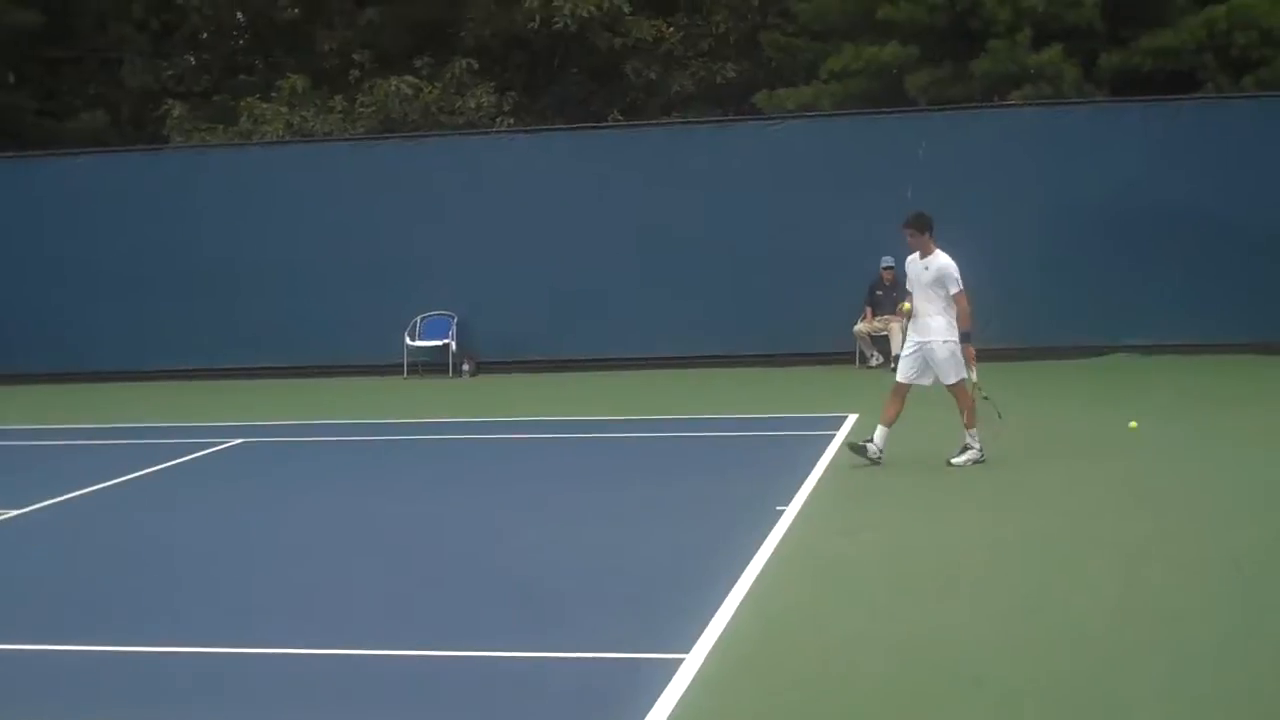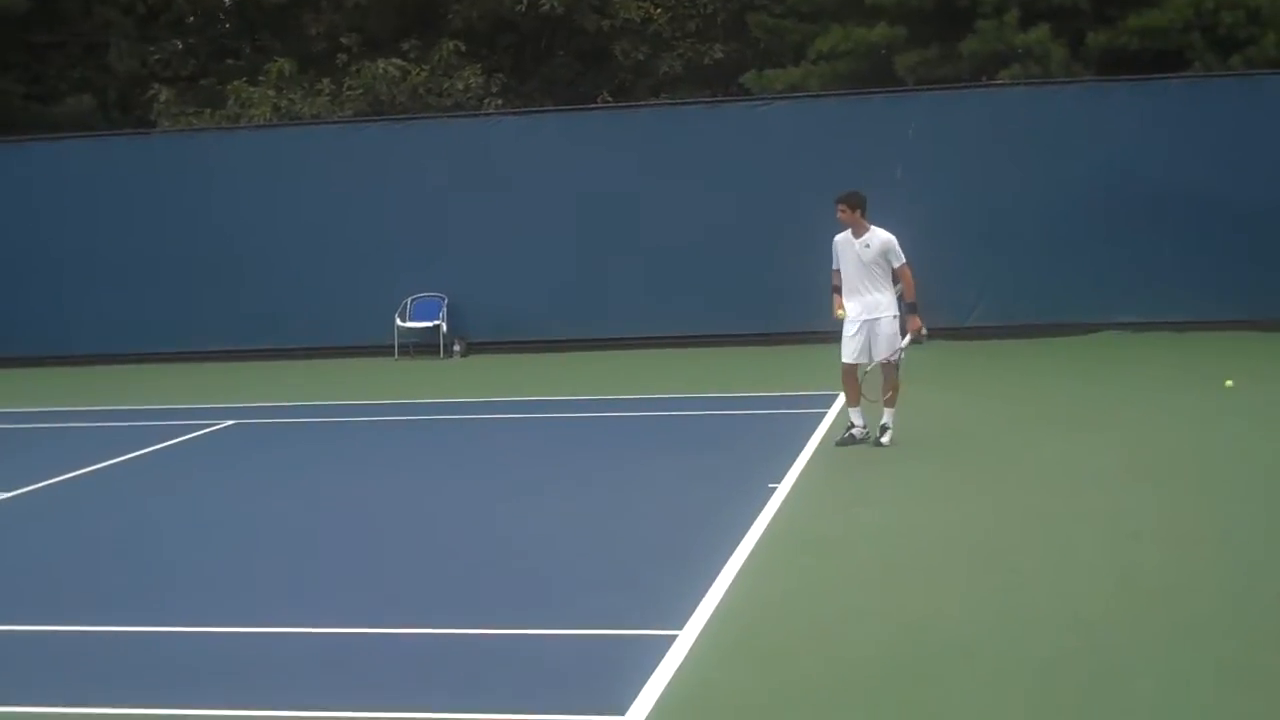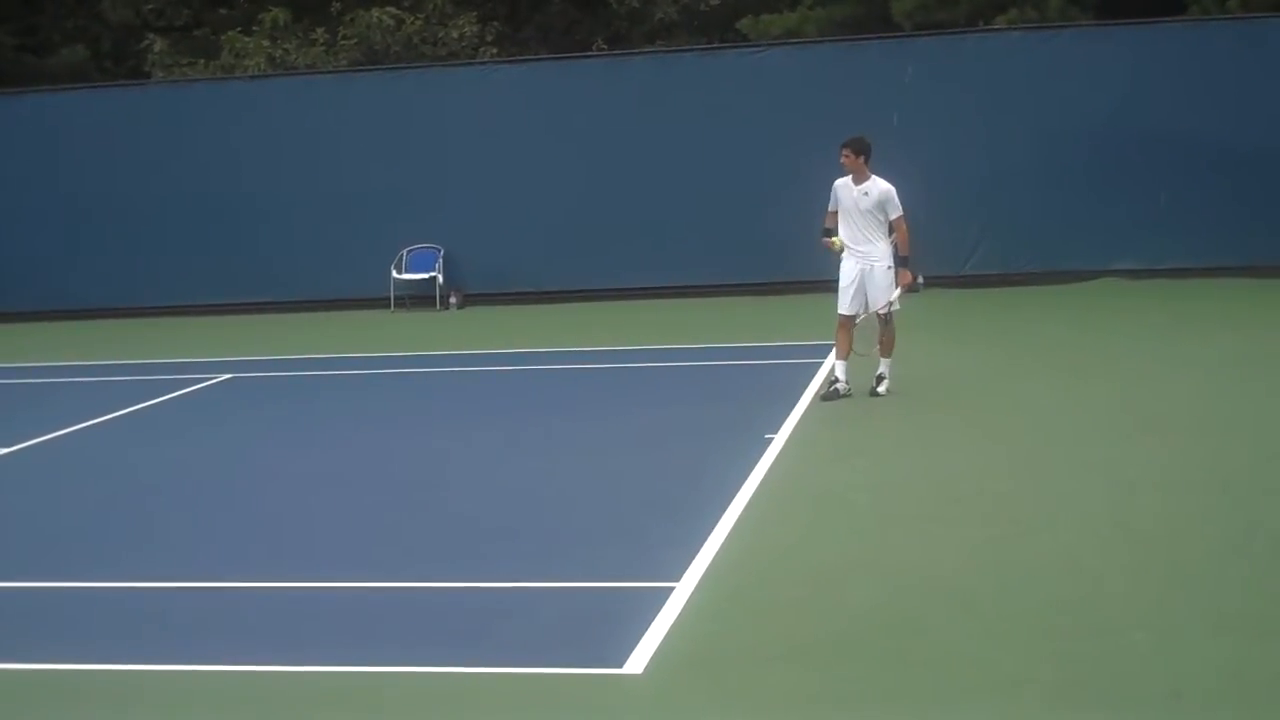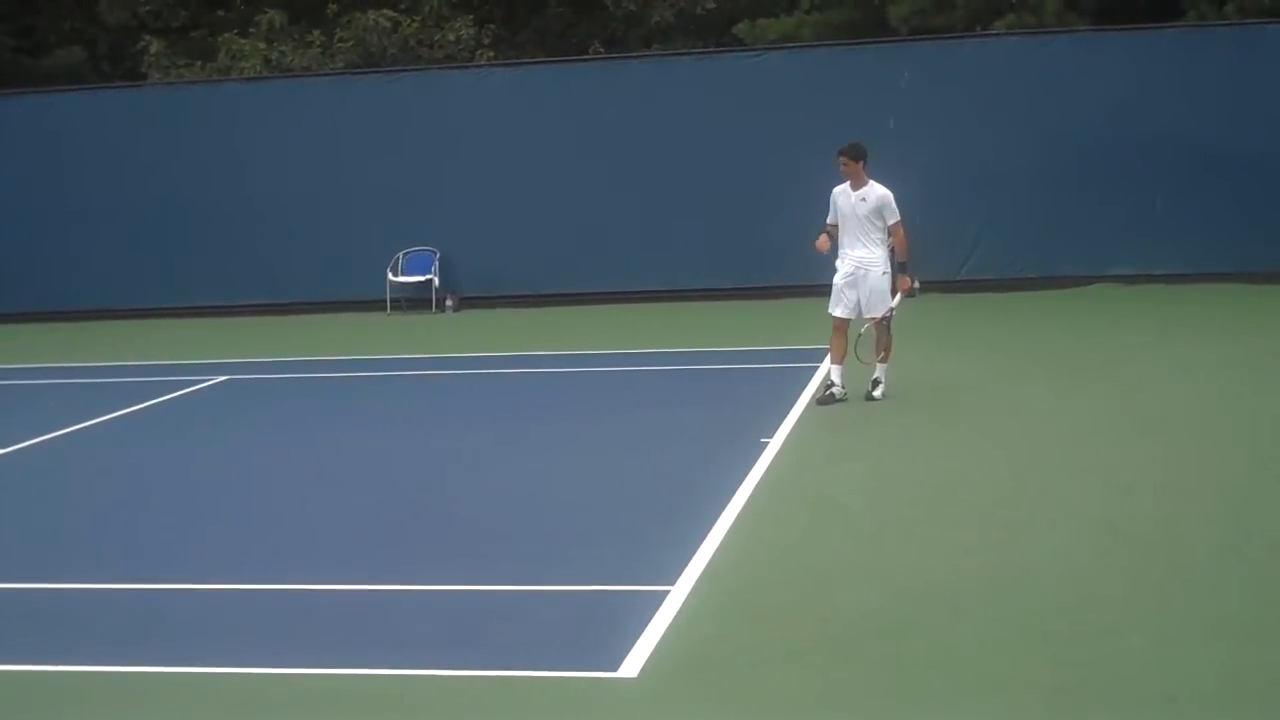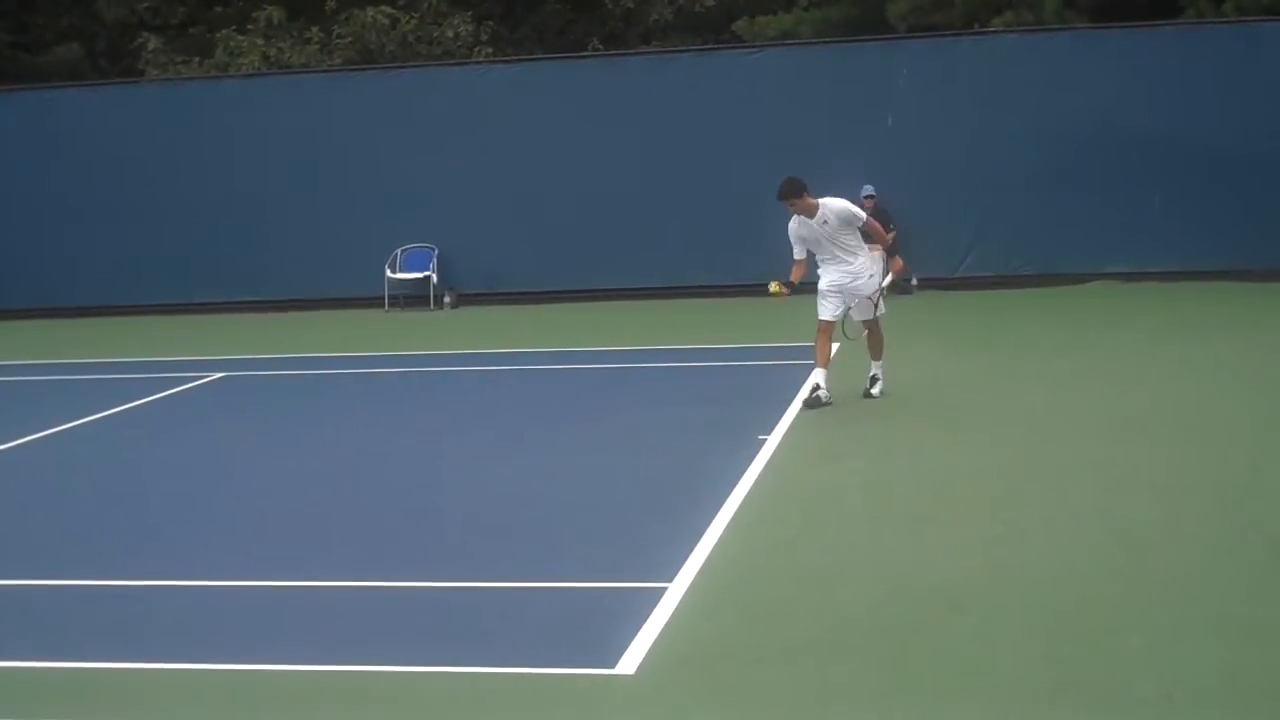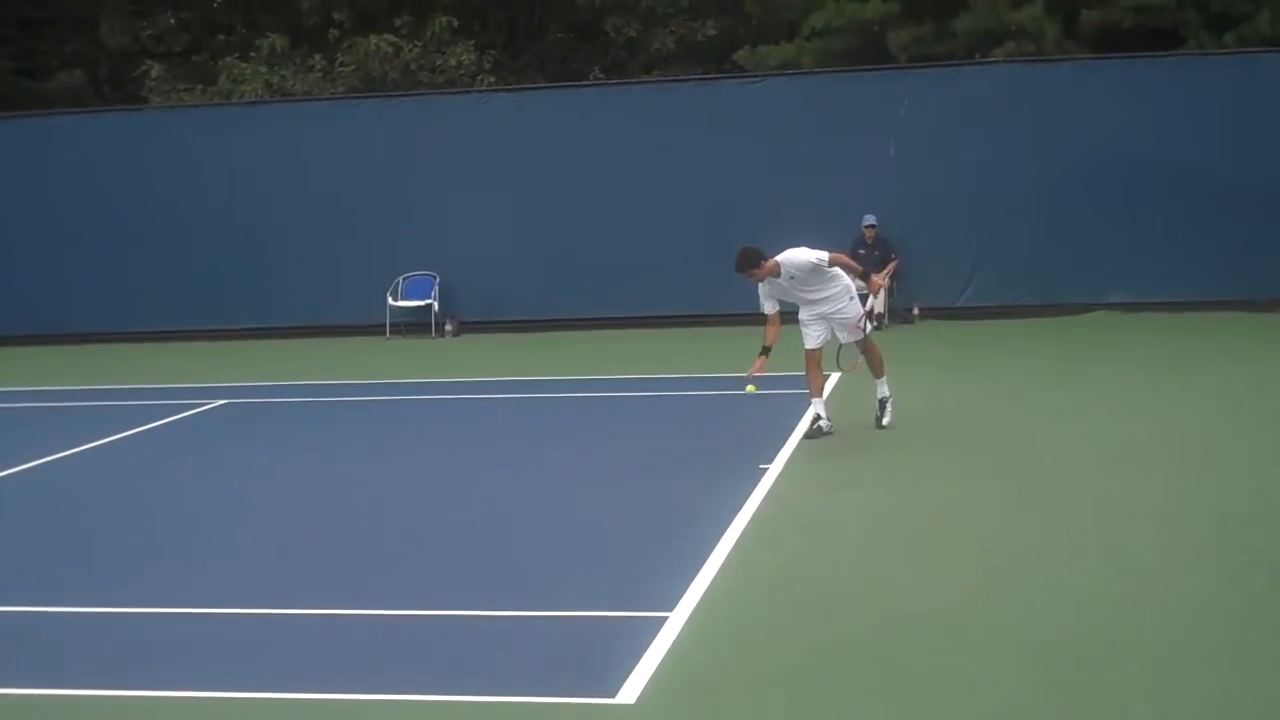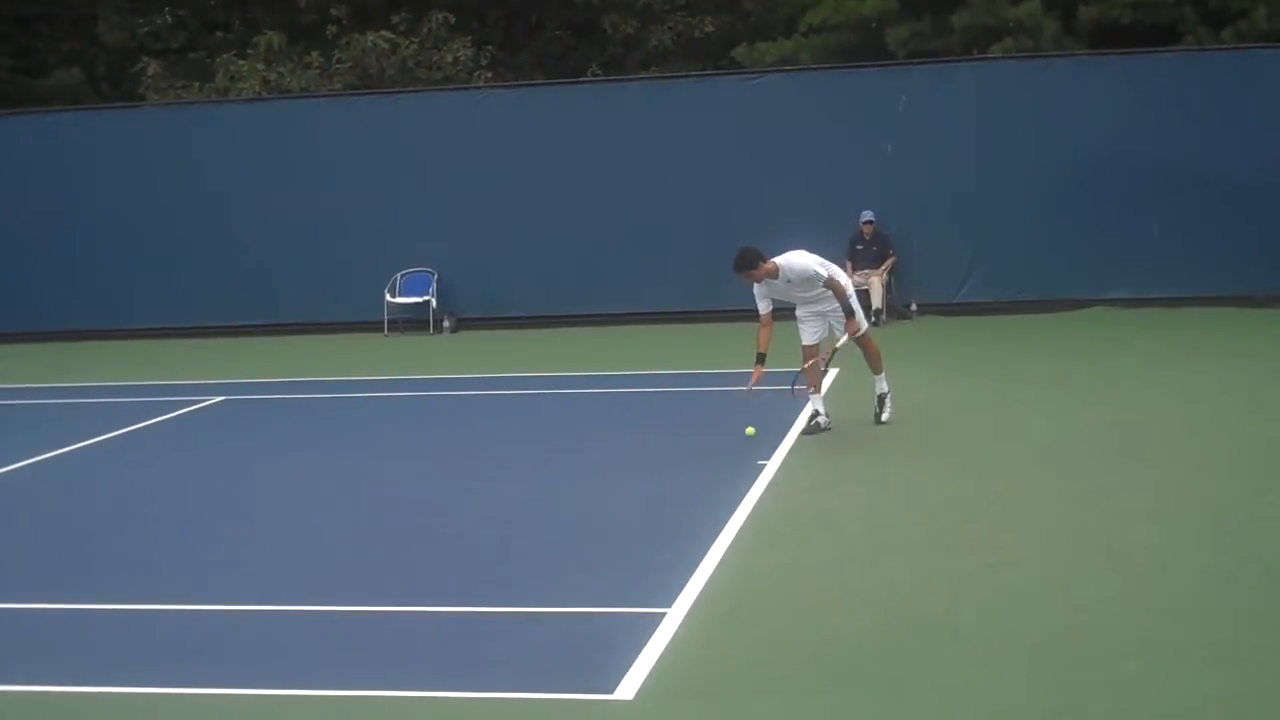
dt=0.7s
person 1, frame 1
left shoulder: (945, 265)
right shoulder: (910, 262)
left elbow: (962, 304)
left wrist: (966, 342)
right wrist: (906, 309)
left hip: (941, 338)
right hip: (916, 338)
left knee: (958, 389)
right knee: (898, 390)
left ankle: (974, 447)
right ankle: (876, 446)
person 1, frame 2
left shoulder: (885, 240)
right shoulder: (839, 242)
left elbow: (905, 276)
left wrist: (912, 313)
right wrist: (837, 296)
left hip: (884, 313)
right hip: (854, 315)
left knee: (888, 368)
right knee: (848, 370)
left ankle: (887, 425)
right ankle: (858, 426)
person 1, frame 3
left shoulder: (884, 190)
right shoulder: (839, 186)
left elbow: (900, 228)
left wrist: (904, 266)
right wrist: (828, 234)
left hip: (880, 263)
right hip: (851, 263)
left knee: (885, 318)
right knee: (844, 320)
left ankle: (883, 374)
right ankle: (840, 380)
person 1, frame 4
left shoulder: (882, 195)
right shoulder: (837, 193)
left elbow: (897, 234)
left wrist: (903, 272)
right wrist: (825, 236)
left hip: (875, 269)
right hip: (846, 268)
left knee: (881, 323)
right knee: (839, 324)
left ankle: (879, 379)
right ankle: (836, 383)
person 1, frame 5
left shoulder: (838, 207)
right shoulder: (795, 228)
left elbow: (872, 226)
right elbow: (800, 264)
left wrist: (893, 255)
right wrist: (788, 286)
left hip: (861, 272)
right hip: (830, 278)
left knee: (871, 324)
right knee: (824, 327)
left ankle: (876, 375)
right ankle: (820, 388)
person 1, frame 6
left shoulder: (796, 259)
right shoulder: (765, 288)
left elbow: (839, 259)
right elbow: (773, 323)
left wrist: (868, 279)
right wrist: (763, 356)
left hip: (840, 296)
right hip: (811, 309)
left knee: (865, 345)
right knee: (812, 358)
left ankle: (883, 396)
right ankle: (821, 418)
person 1, frame 7
left shoulder: (796, 264)
right shoulder: (761, 288)
left elbow: (835, 285)
right elbow: (765, 325)
left wrist: (850, 318)
right wrist: (759, 364)
left hip: (836, 294)
right hip: (807, 305)
left knee: (863, 341)
right knee: (809, 354)
left ankle: (882, 392)
right ankle: (820, 415)
